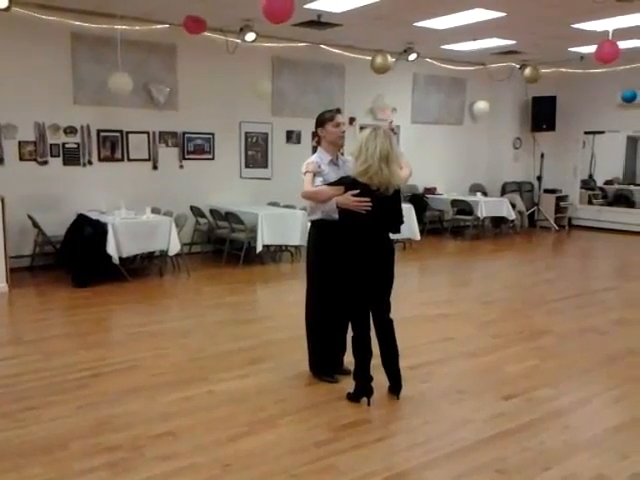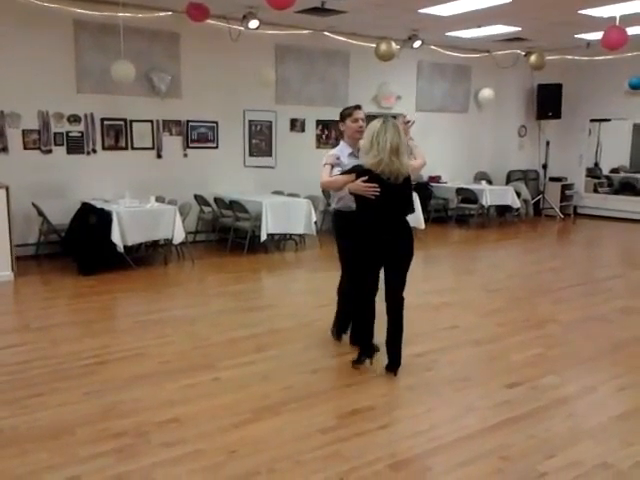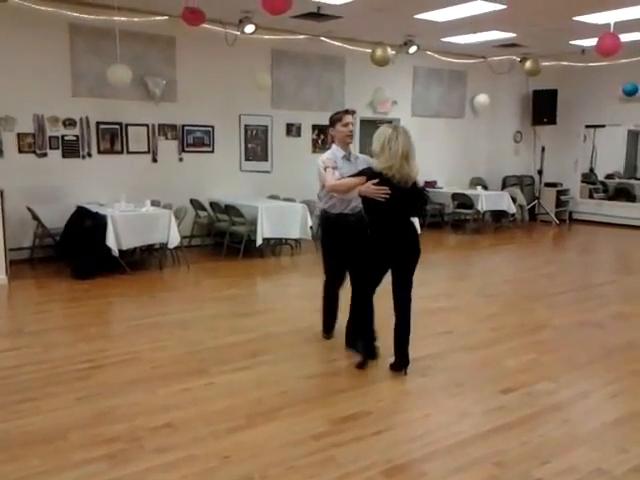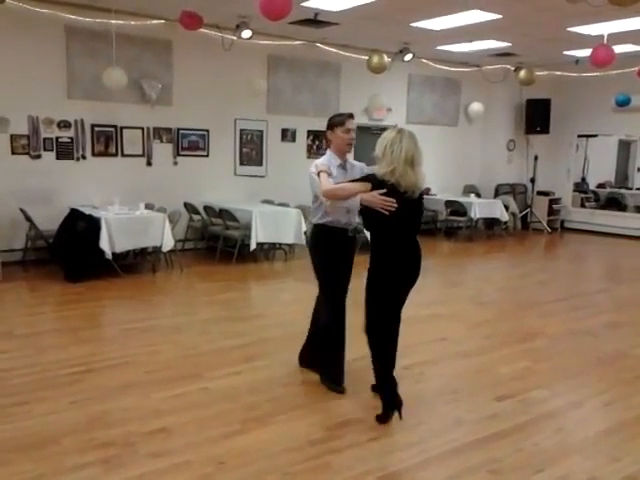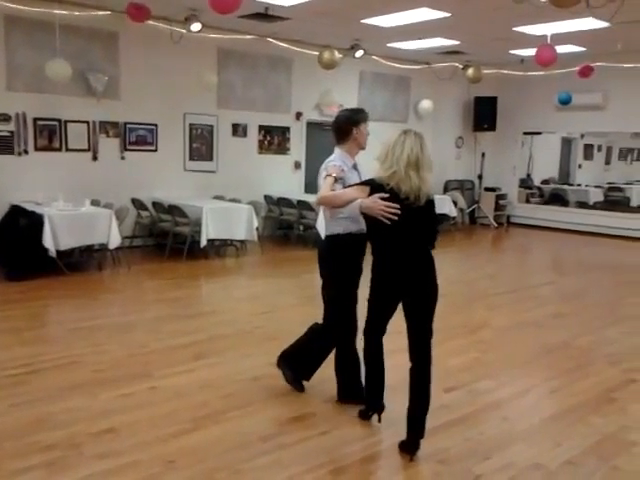
dt=1s
person 1, frame 1
left shoulder: (351, 184)
right shoulder: (394, 183)
left elbow: (309, 193)
right elbow: (406, 168)
left wrist: (310, 171)
right wrist: (390, 144)
left hip: (357, 259)
right hip: (383, 257)
left knee: (360, 321)
right knee: (383, 317)
left ankle: (363, 385)
right ankle: (395, 381)
person 1, frame 2
left shoulder: (363, 171)
right shoulder: (404, 170)
left elbow: (326, 184)
right wrist: (407, 136)
left hip: (373, 241)
right hip: (401, 240)
left knee: (363, 294)
right knee: (395, 298)
left ankle: (365, 347)
right ankle: (394, 360)
person 1, frame 3
left shoulder: (373, 174)
right shoulder: (410, 176)
left elbow: (332, 186)
left wrist: (329, 167)
left hip: (382, 242)
right hip: (408, 241)
left knee: (365, 292)
right knee: (403, 298)
left ankle: (368, 348)
right ankle: (401, 358)
person 1, frame 4
left shoulder: (377, 182)
right shoulder: (415, 186)
left elbow: (329, 192)
left wrist: (323, 172)
left hip: (386, 262)
right hip: (411, 260)
left knee: (376, 327)
right knee: (390, 321)
left ankle: (391, 399)
right ankle: (384, 381)
person 1, frame 5
left shoulder: (377, 187)
right shoulder: (425, 195)
left elbow: (325, 198)
left wrist: (331, 176)
left hip: (387, 275)
right hip: (422, 276)
left knee: (373, 336)
right knee: (420, 351)
left ankle: (373, 404)
right ankle: (413, 435)
person 2, frame 1
left shoulder: (348, 163)
right shoulder: (314, 164)
right wrist: (339, 201)
right hip: (324, 234)
left knee: (343, 299)
right knee: (321, 300)
left ankle: (335, 359)
right ankle: (320, 364)
person 2, frame 2
right shoulder: (335, 156)
right elbow: (325, 182)
right wrist: (351, 187)
right hip: (346, 220)
right knee: (351, 275)
right ankle: (340, 324)
person 2, frame 3
left shoulder: (361, 160)
right shoulder: (326, 160)
right elbow: (335, 188)
right wrist: (361, 190)
left hip: (357, 222)
right hip: (334, 224)
left knee: (362, 280)
right knee: (334, 278)
left ankle: (354, 336)
right ankle: (329, 324)
person 2, frame 4
left shoulder: (357, 168)
right shoulder: (320, 167)
right elbow: (330, 198)
right wrist: (364, 198)
left hip: (347, 238)
right hip: (326, 238)
left knee: (329, 300)
right knee: (334, 304)
left ankle: (311, 355)
right ankle: (331, 371)
person 2, frame 5
left shoulder: (352, 167)
right shoulder: (335, 167)
left elbow: (355, 203)
right elbow: (330, 204)
right wrist: (363, 205)
left hip: (350, 247)
right hip: (340, 249)
left knee: (343, 319)
right knee: (339, 320)
left ankle: (349, 387)
right ankle: (293, 361)
